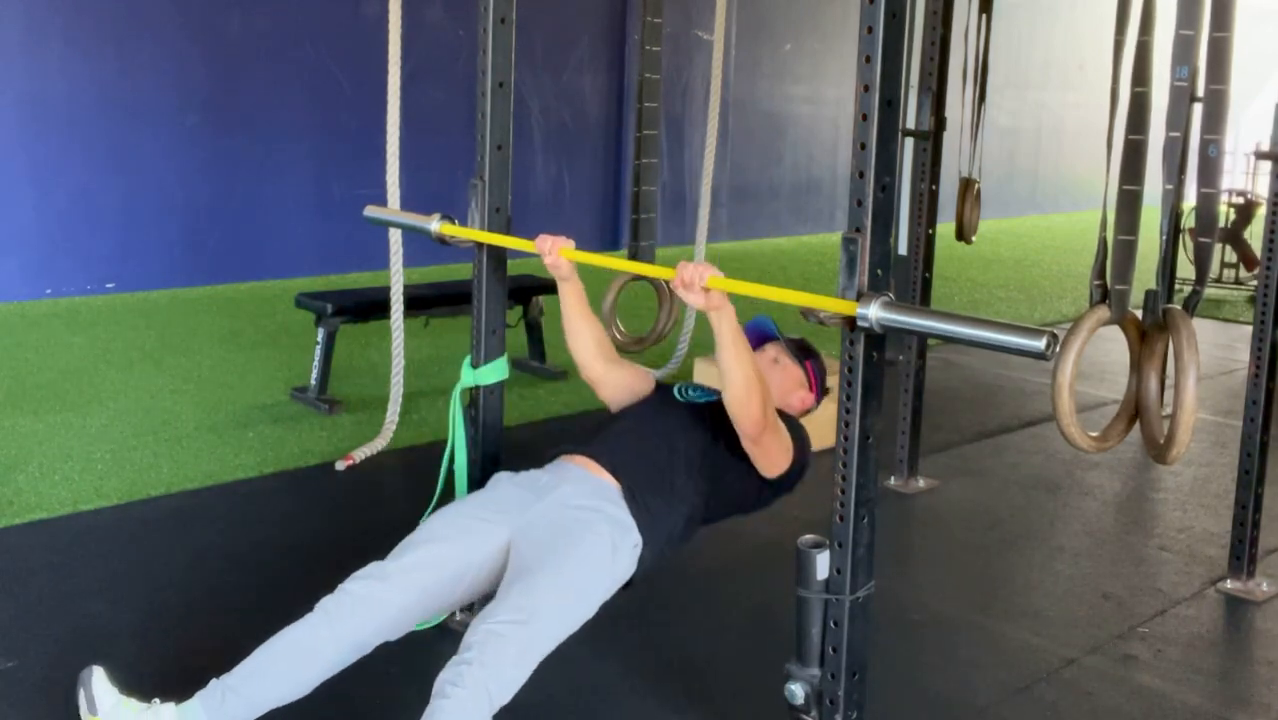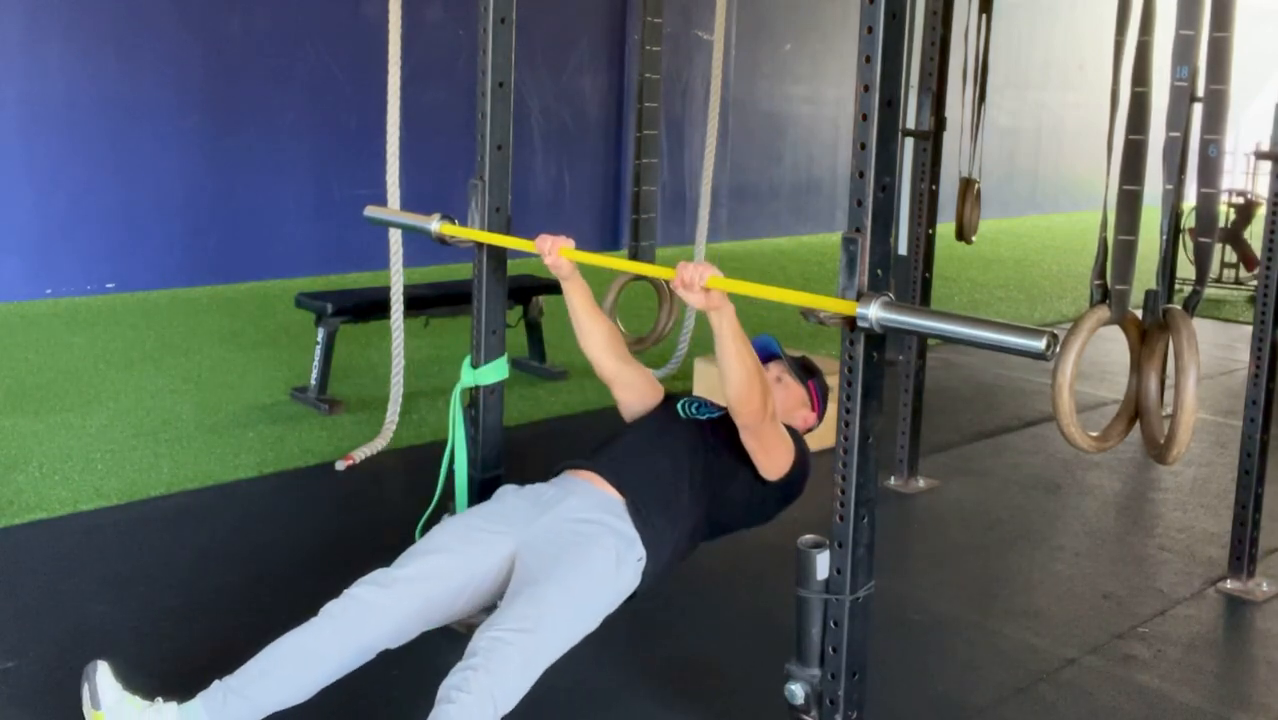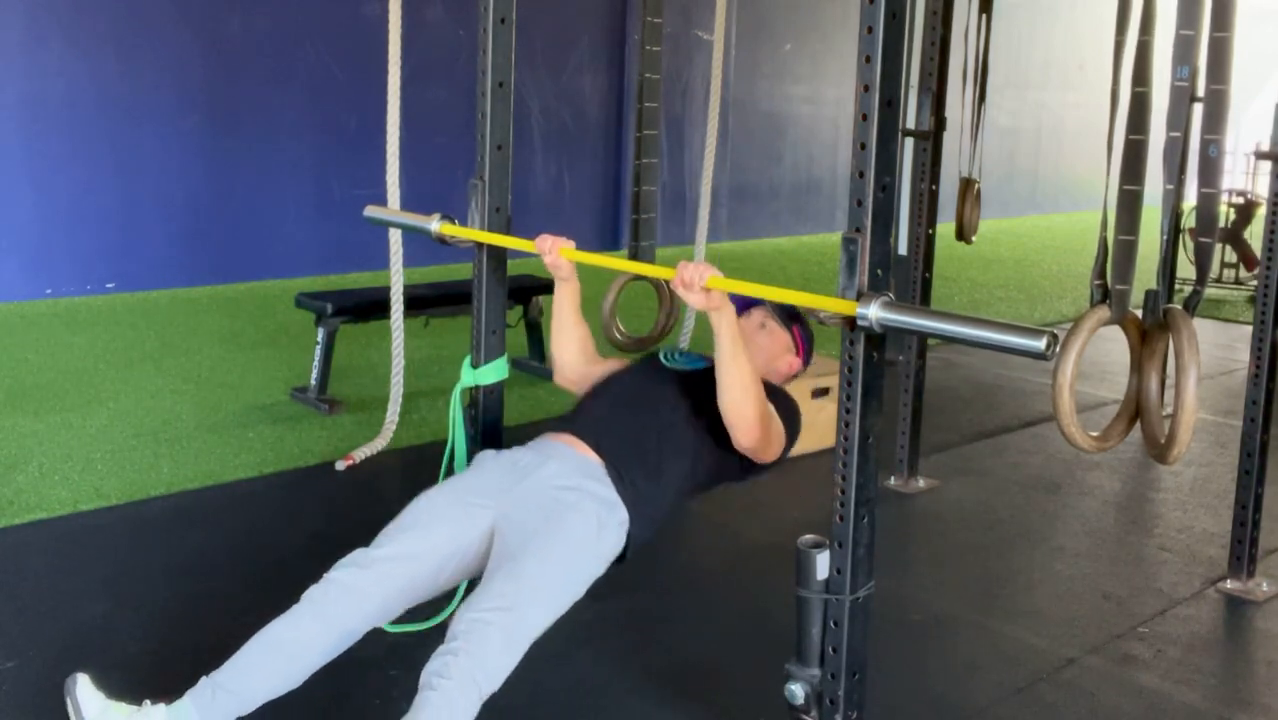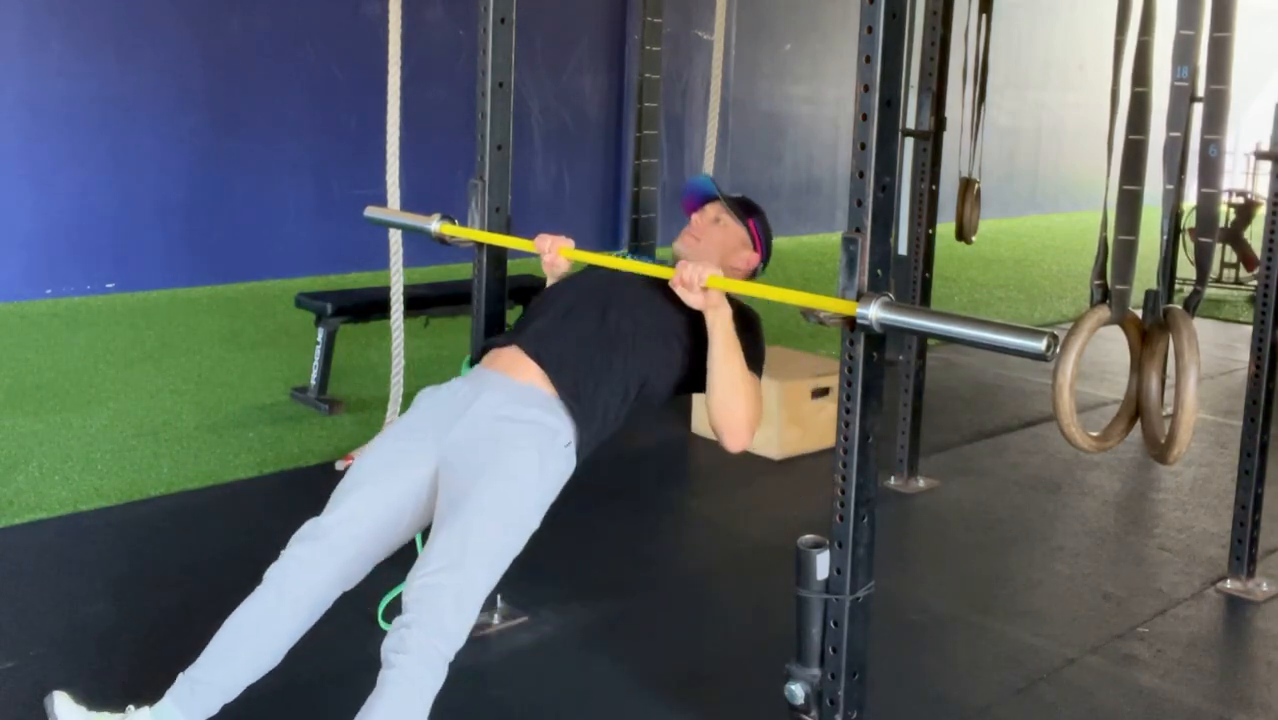
dt=0.4s
person 1, frame 1
left shoulder: (780, 449)
right shoulder: (682, 397)
left elbow: (752, 420)
right elbow: (596, 364)
left wrist: (720, 312)
right wrist: (566, 275)
left hip: (602, 523)
right hip: (527, 489)
left knee: (493, 652)
right knee: (376, 596)
person 1, frame 2
left shoulder: (777, 464)
right shoulder: (682, 412)
left elbow: (751, 411)
right elbow: (611, 359)
left wrist: (719, 310)
right wrist: (567, 273)
left hip: (606, 539)
right hip: (532, 503)
right knee: (378, 601)
person 1, frame 3
left shoulder: (772, 412)
right shoulder: (674, 366)
left elbow: (747, 430)
right elbow: (574, 369)
left wrist: (718, 311)
right wrist: (564, 276)
left hip: (589, 506)
right hip: (514, 469)
left knee: (477, 645)
right knee: (360, 583)
person 1, frame 4
left shoulder: (727, 322)
right shoulder: (634, 273)
left elbow: (736, 433)
left wrist: (716, 309)
right wrist: (557, 277)
left hip: (532, 430)
right hip: (457, 400)
left knee: (434, 604)
right knee: (317, 556)
